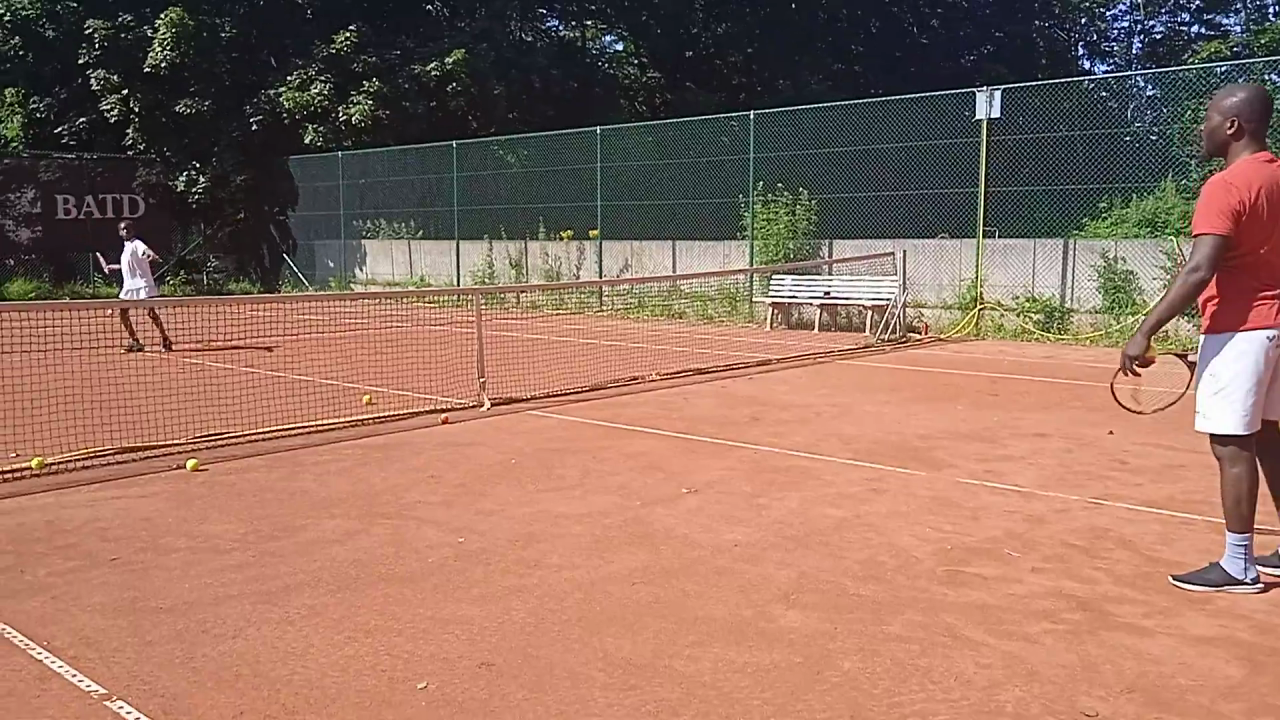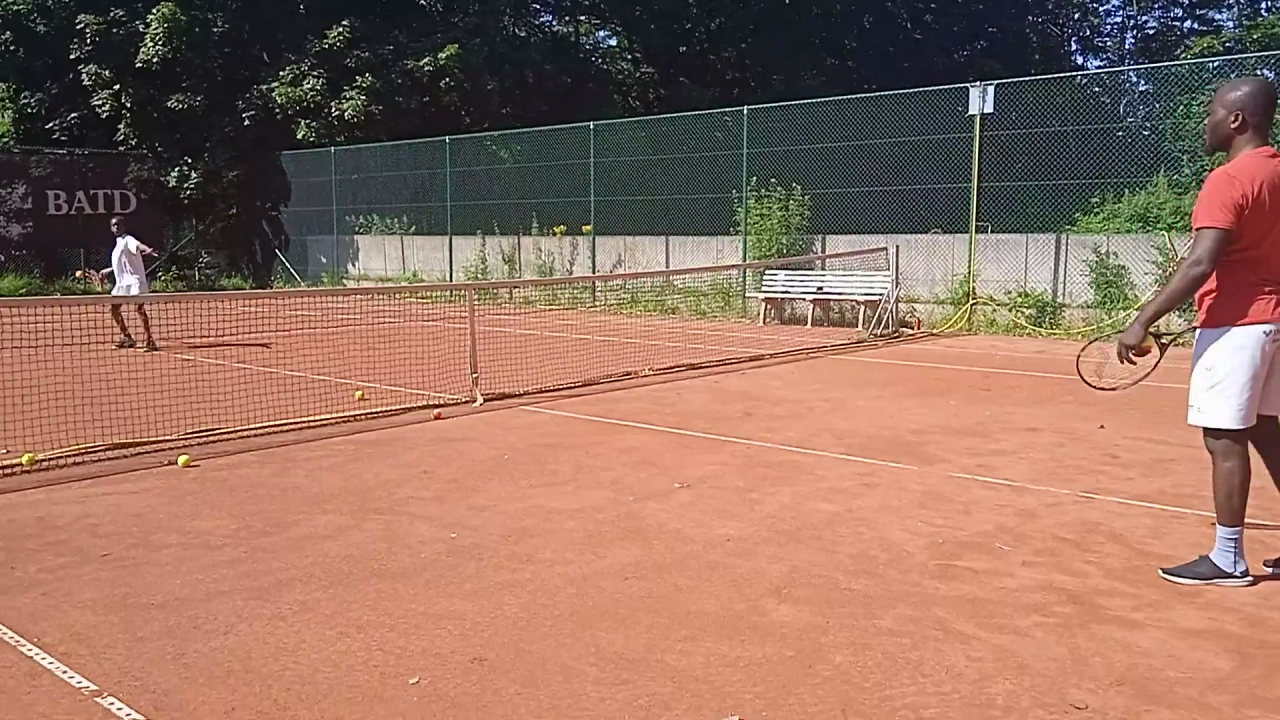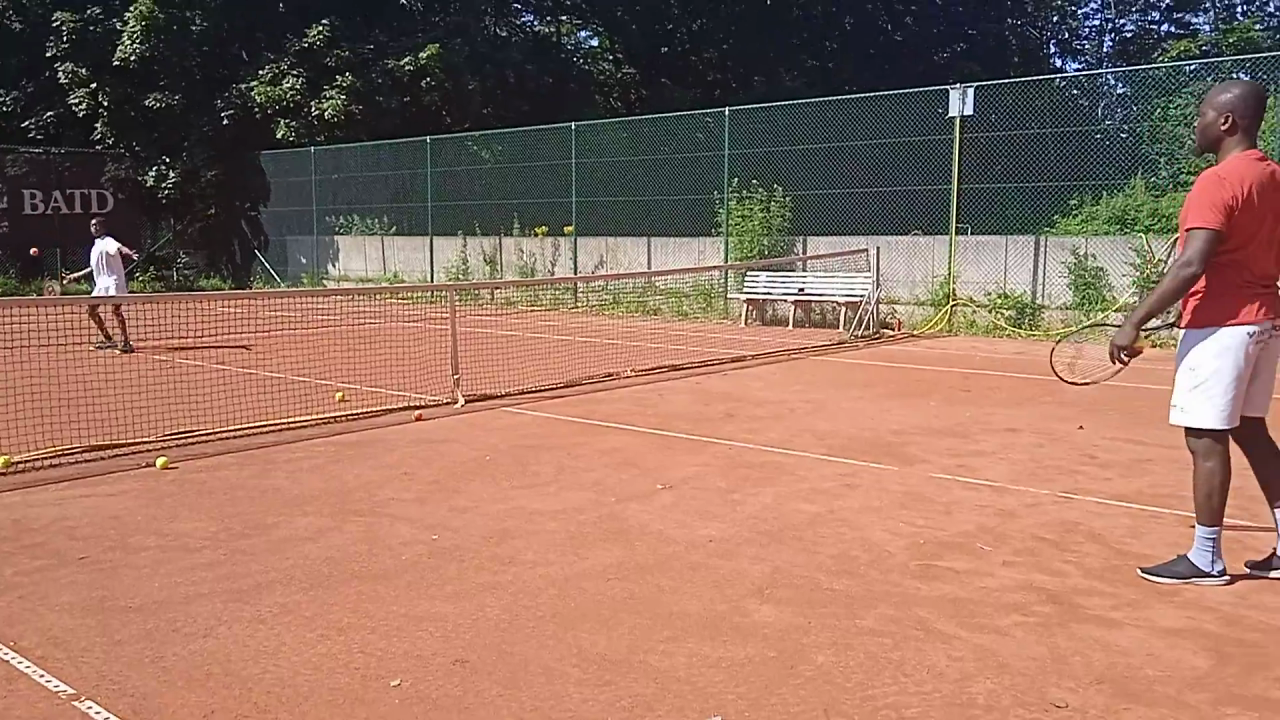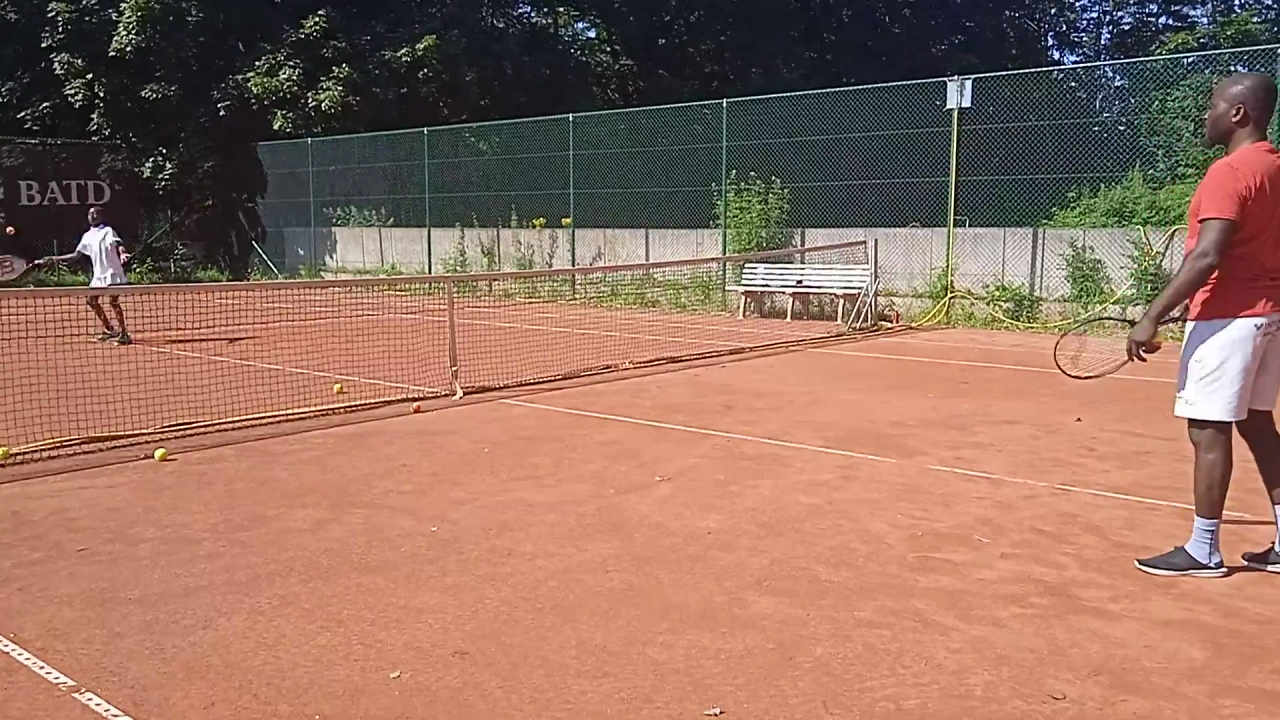
dt=0.1s
person 1, frame 1
left shoulder: (1226, 187)
left elbow: (1198, 271)
left wrist: (1144, 332)
left hip: (1238, 330)
left knee: (1231, 445)
left ankle: (1239, 566)
person 1, frame 2
left shoulder: (1228, 180)
left elbow: (1200, 265)
left wrist: (1142, 322)
left hip: (1236, 325)
left knee: (1224, 440)
left ankle: (1227, 559)
person 1, frame 3
left shoulder: (1217, 181)
left elbow: (1191, 266)
left wrist: (1132, 323)
left hip: (1220, 326)
left knee: (1206, 440)
left ankle: (1206, 559)
person 1, frame 4
left shoulder: (1230, 171)
left elbow: (1208, 258)
left wrist: (1152, 317)
left hip: (1226, 318)
left knee: (1208, 432)
left ankle: (1203, 551)
